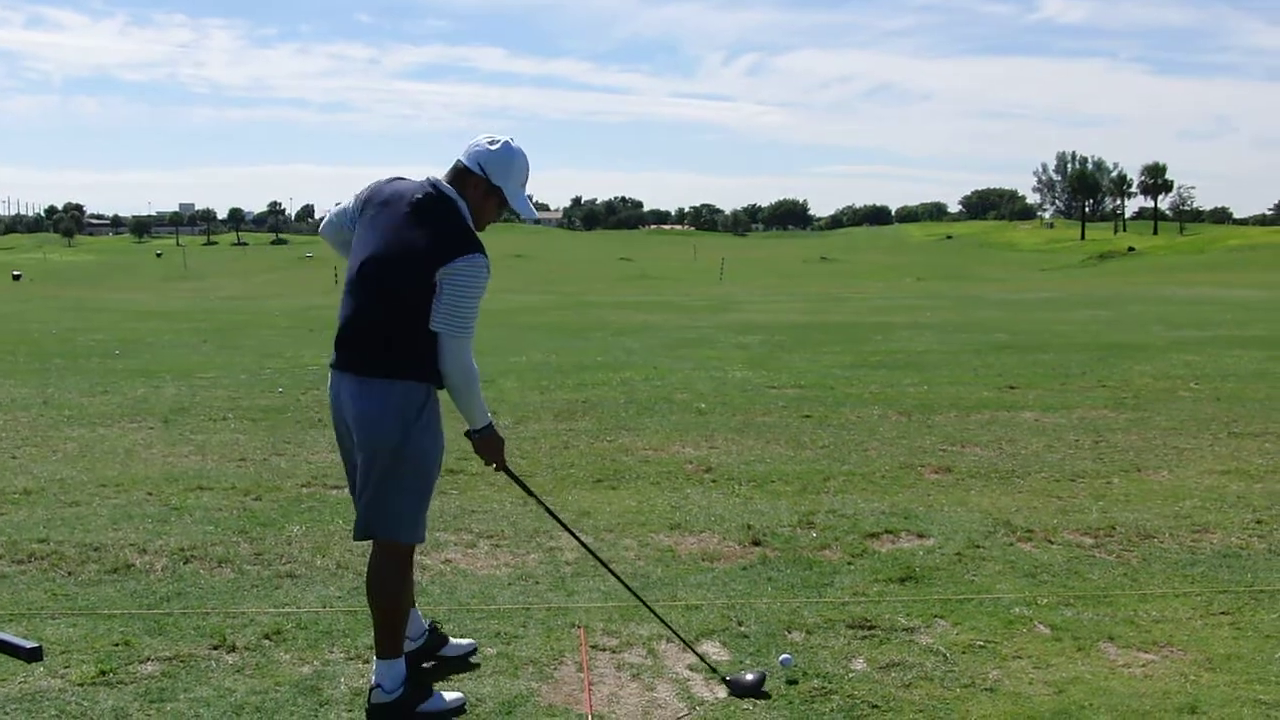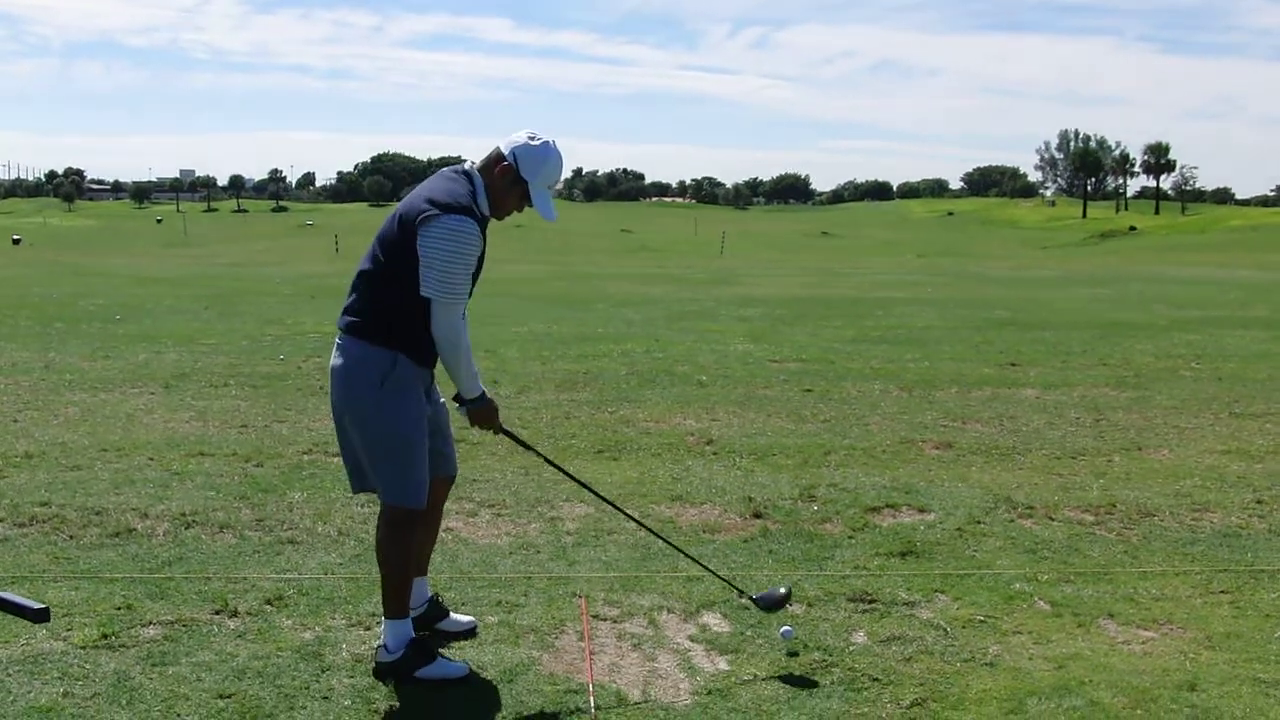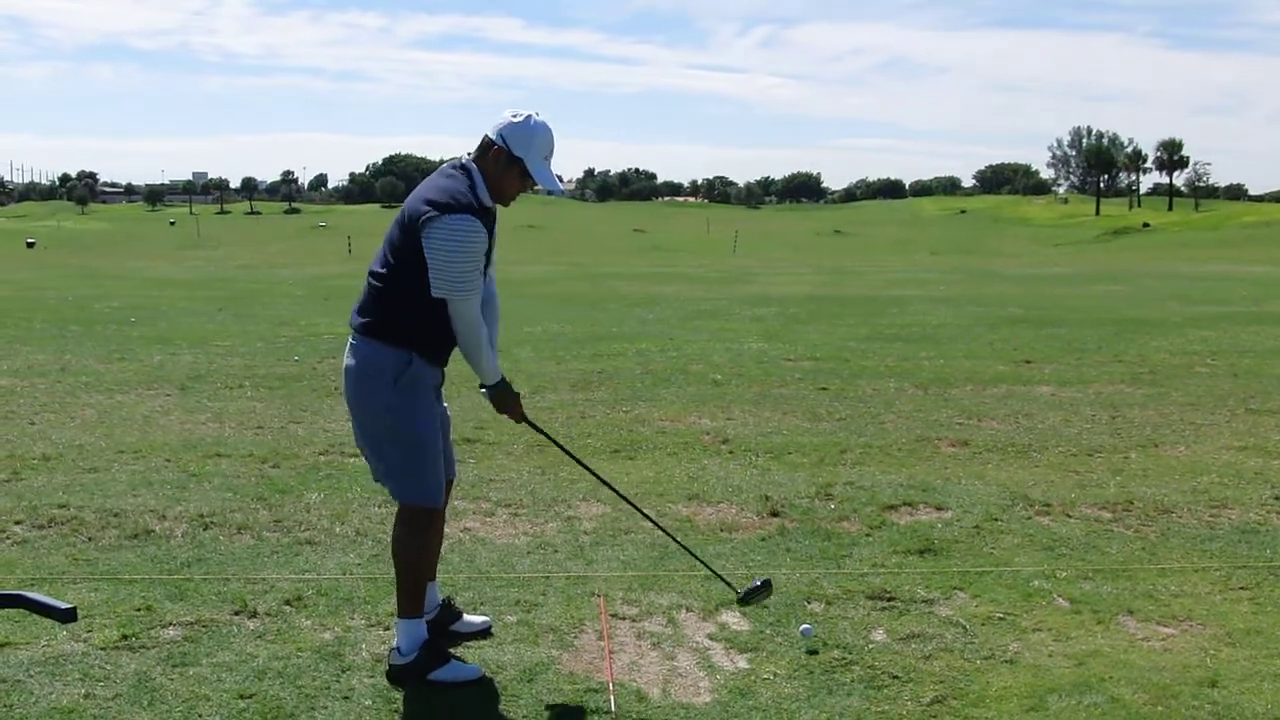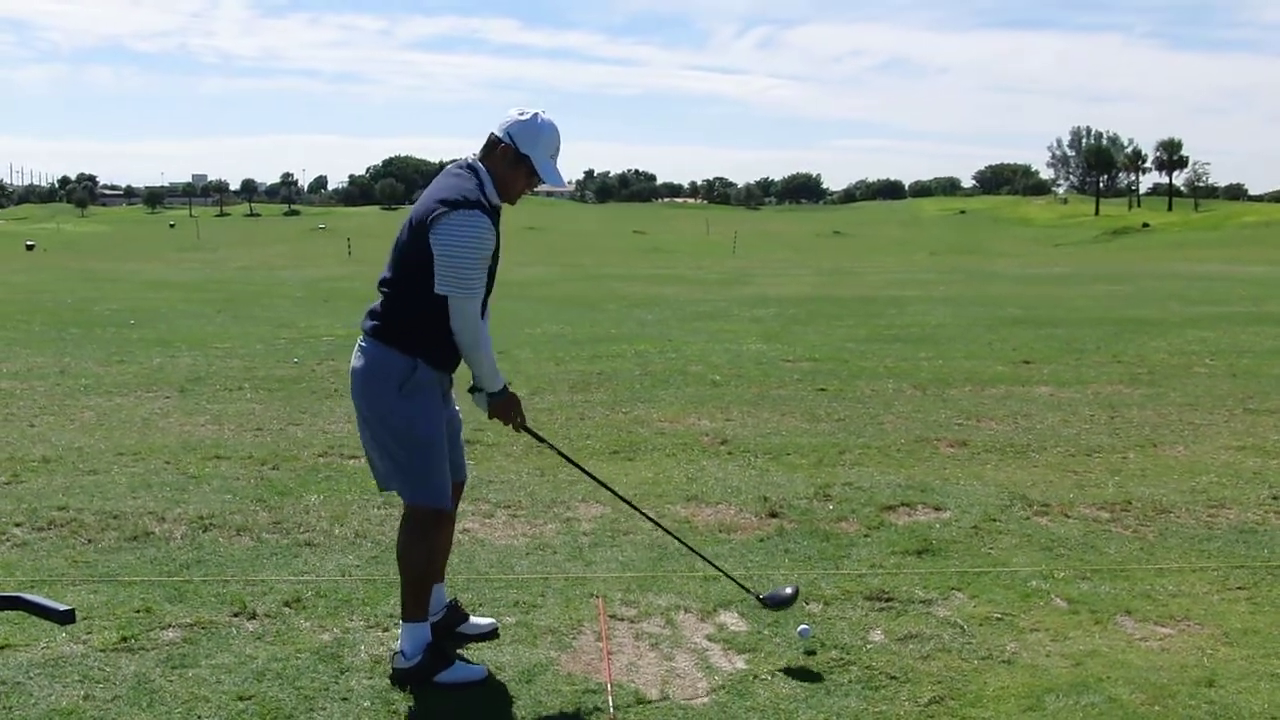
dt=1s
person 1, frame 1
left shoulder: (384, 193)
right shoulder: (464, 253)
left elbow: (333, 229)
right elbow: (454, 359)
right wrist: (481, 428)
left hip: (353, 386)
right hip: (398, 397)
left knee: (396, 528)
right knee: (394, 538)
left ankle: (413, 638)
person 1, frame 2
left shoulder: (455, 193)
right shoulder: (455, 220)
left elbow: (447, 314)
right elbow: (447, 325)
left wrist: (468, 387)
right wrist: (473, 395)
left hip: (400, 362)
right hip: (378, 365)
left knee: (436, 481)
right knee: (405, 501)
left ankle: (416, 603)
right ankle: (397, 646)
person 1, frame 3
left shoulder: (472, 196)
right shoulder: (456, 217)
left elbow: (484, 292)
right elbow: (464, 317)
left wrist: (496, 375)
right wrist: (494, 382)
left hip: (410, 361)
right hip: (389, 364)
left knee: (435, 491)
right knee: (421, 501)
left ankle: (429, 607)
right ankle: (410, 648)
person 1, frame 4
left shoulder: (466, 189)
right shoulder: (468, 215)
left elbow: (471, 307)
right elbow: (465, 319)
left wrist: (484, 382)
right wrist: (496, 388)
left hip: (419, 367)
right hip: (398, 370)
left knee: (447, 491)
right knee: (427, 504)
left ankle: (435, 609)
right ankle: (414, 650)
